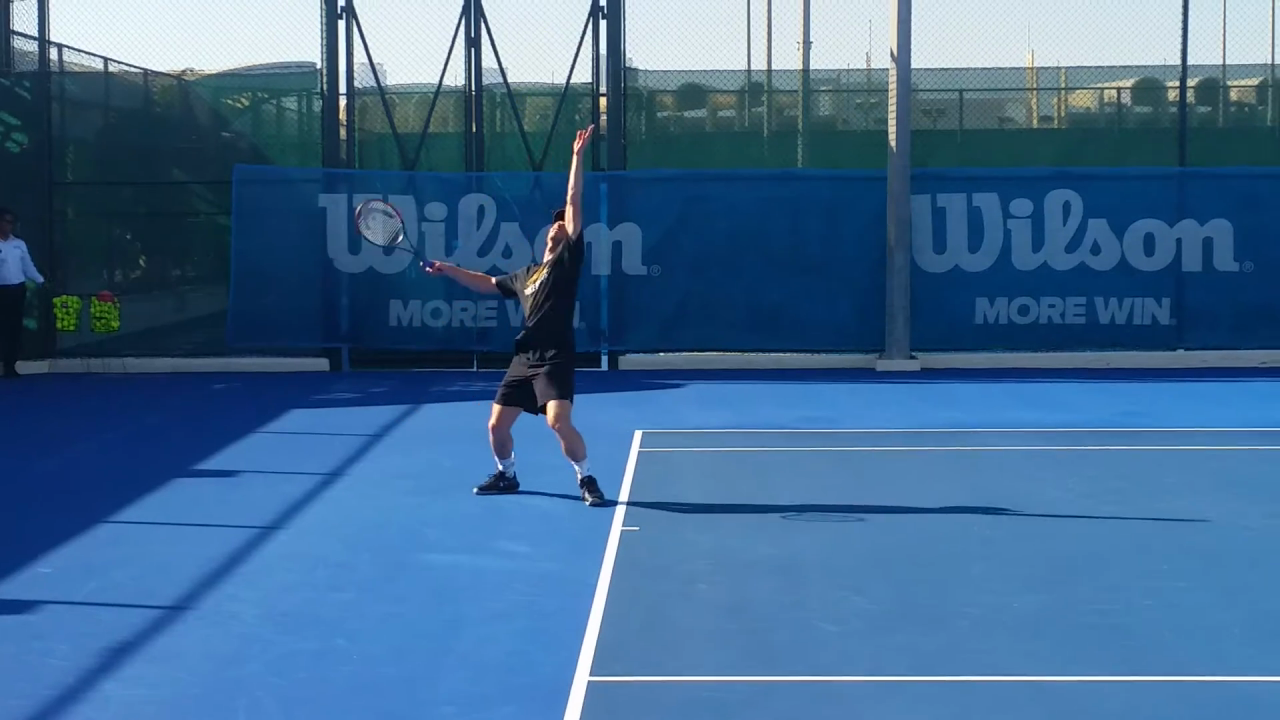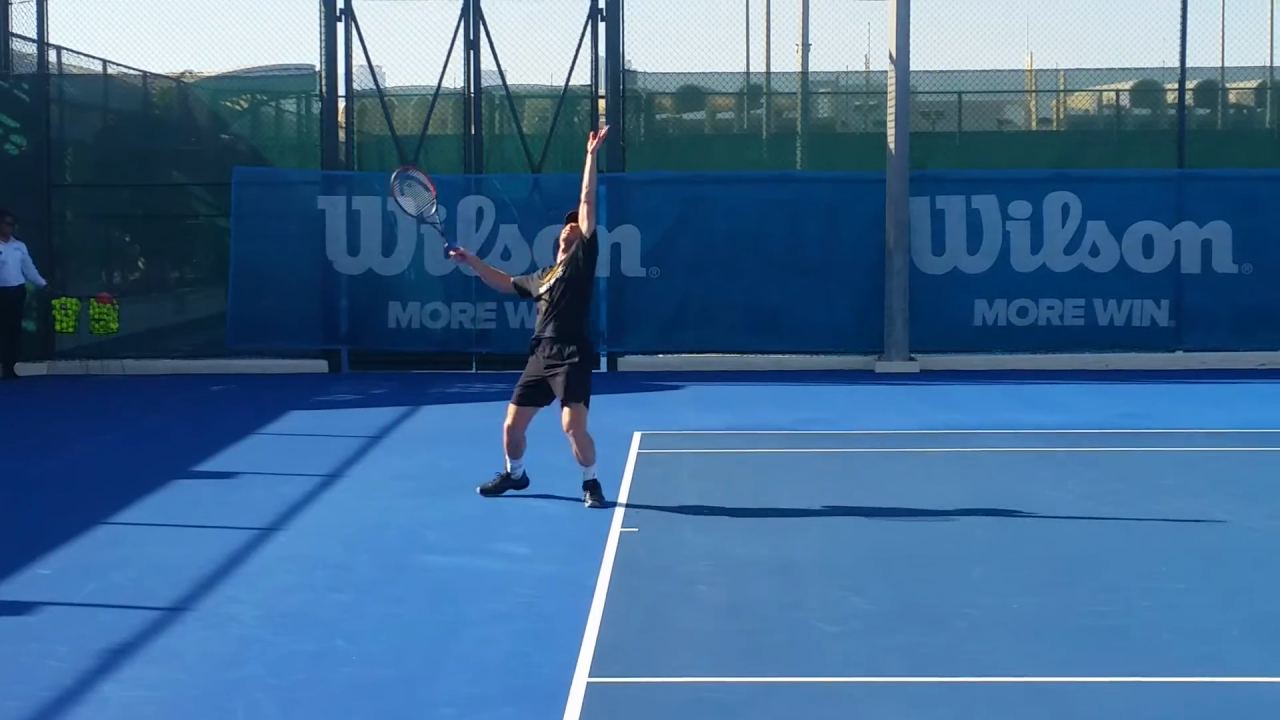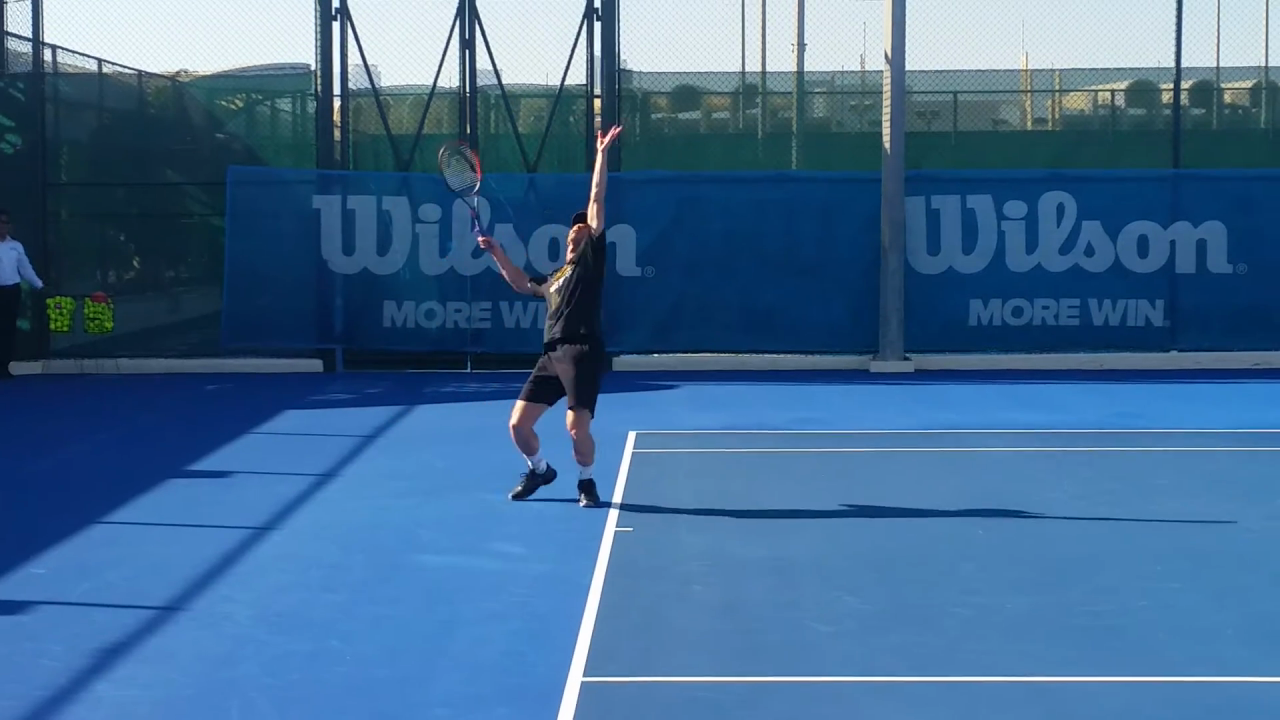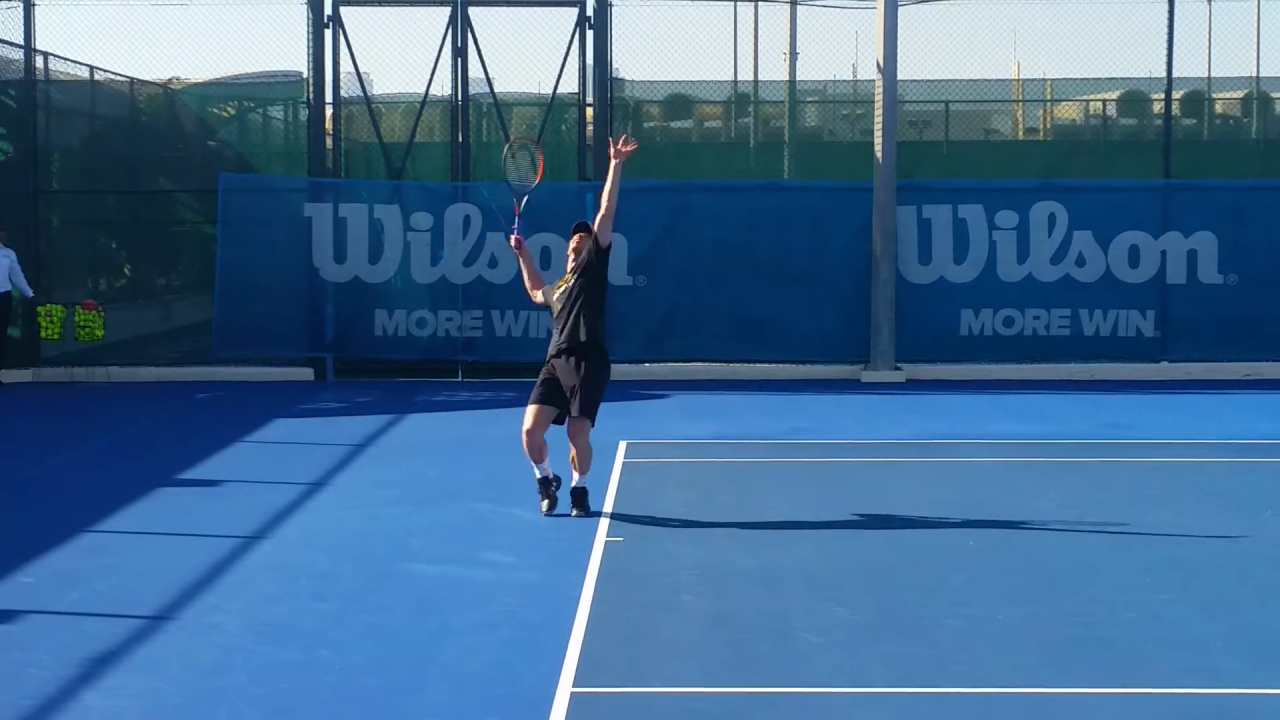
dt=0.1s
person 1, frame 1
left shoulder: (569, 259)
right shoulder: (526, 275)
left elbow: (574, 203)
right elbow: (488, 283)
left wrist: (578, 156)
right wrist: (448, 269)
left hip: (555, 359)
right hip: (524, 361)
left knee: (559, 423)
right knee: (497, 426)
left ankle: (586, 478)
right ankle: (506, 475)
person 1, frame 2
left shoulder: (584, 258)
right shoulder: (540, 275)
left elbow: (587, 203)
right elbow: (502, 281)
left wrist: (592, 154)
right wrist: (469, 259)
left hip: (573, 357)
right hip: (539, 358)
left knee: (574, 427)
right knee: (512, 426)
left ankle: (590, 481)
right ankle: (514, 474)
person 1, frame 3
left shoulder: (593, 258)
right shoulder: (554, 279)
left elbow: (597, 200)
right elbow: (523, 283)
left wrist: (603, 153)
right wrist: (496, 251)
left hip: (584, 356)
right hip: (552, 357)
left knee: (577, 429)
right knee: (518, 423)
left ankle: (586, 481)
right ankle: (539, 470)
person 1, frame 4
left shoulder: (593, 265)
right shoulder: (558, 287)
left elbow: (605, 215)
right elbow: (539, 295)
left wrist: (615, 165)
right wrist: (522, 253)
left hip: (589, 363)
right hip: (556, 363)
left knee: (578, 436)
right knee: (531, 429)
left ankle: (579, 488)
right ankle: (547, 479)
